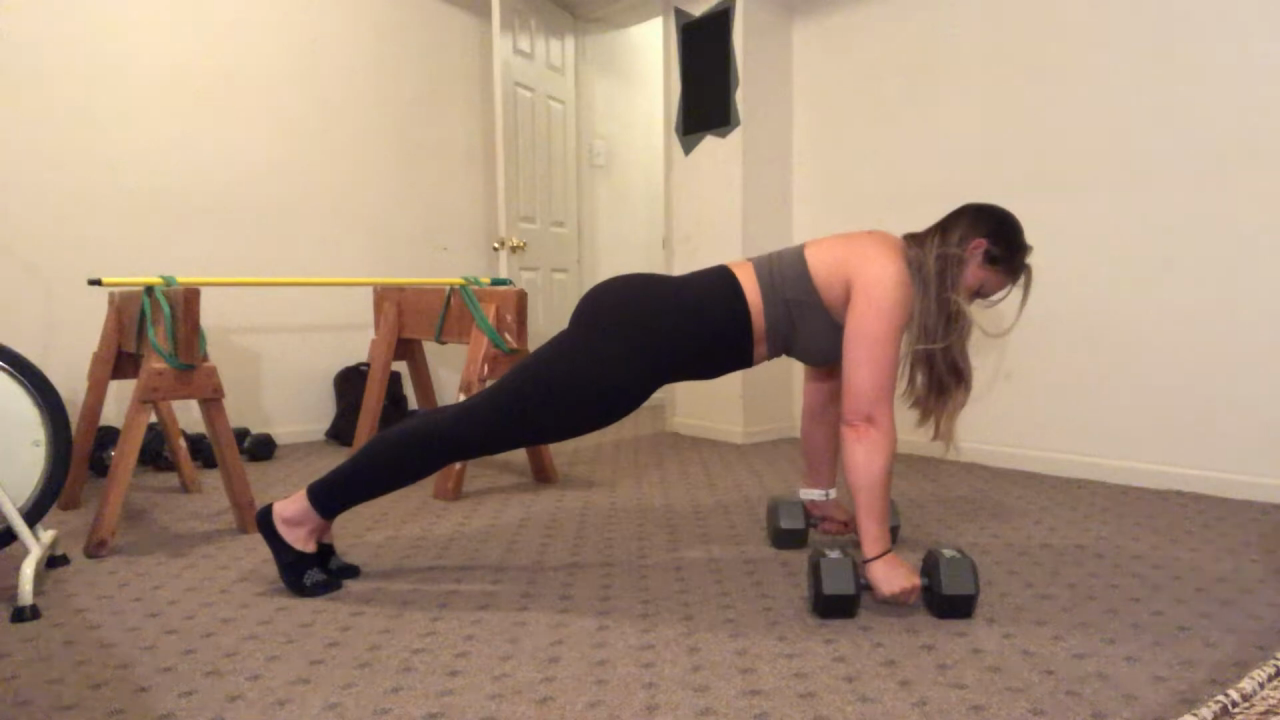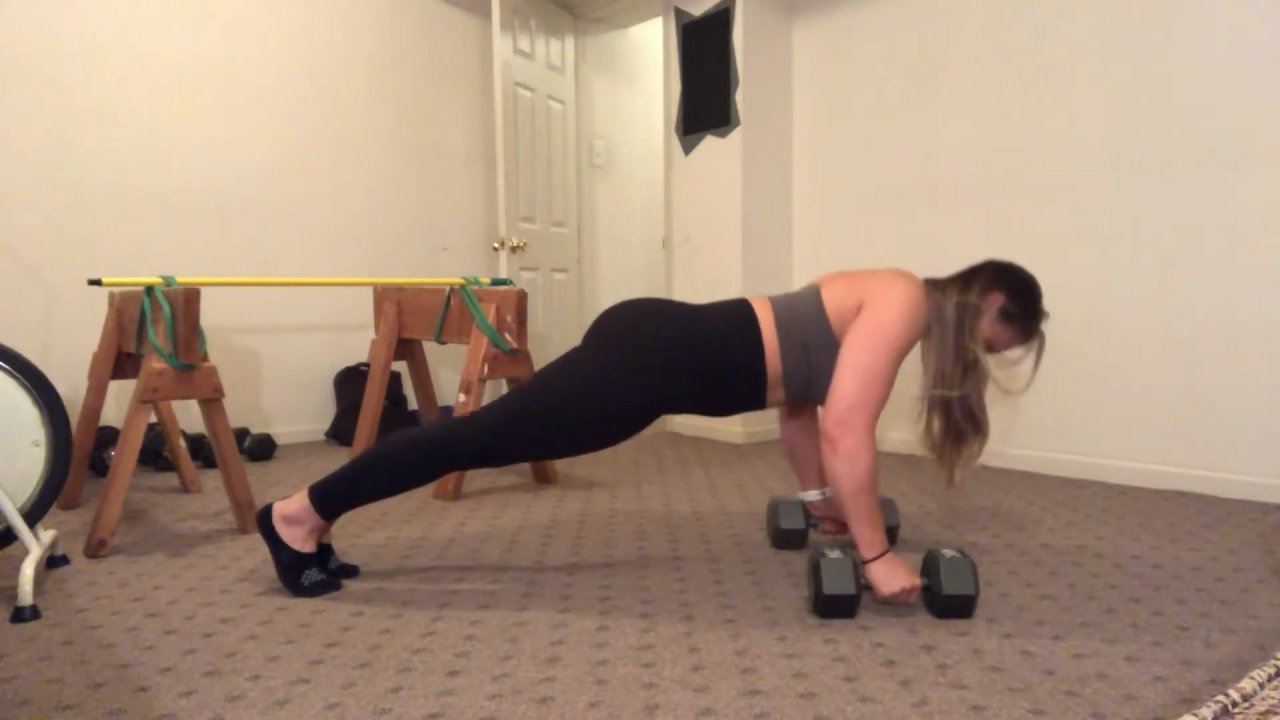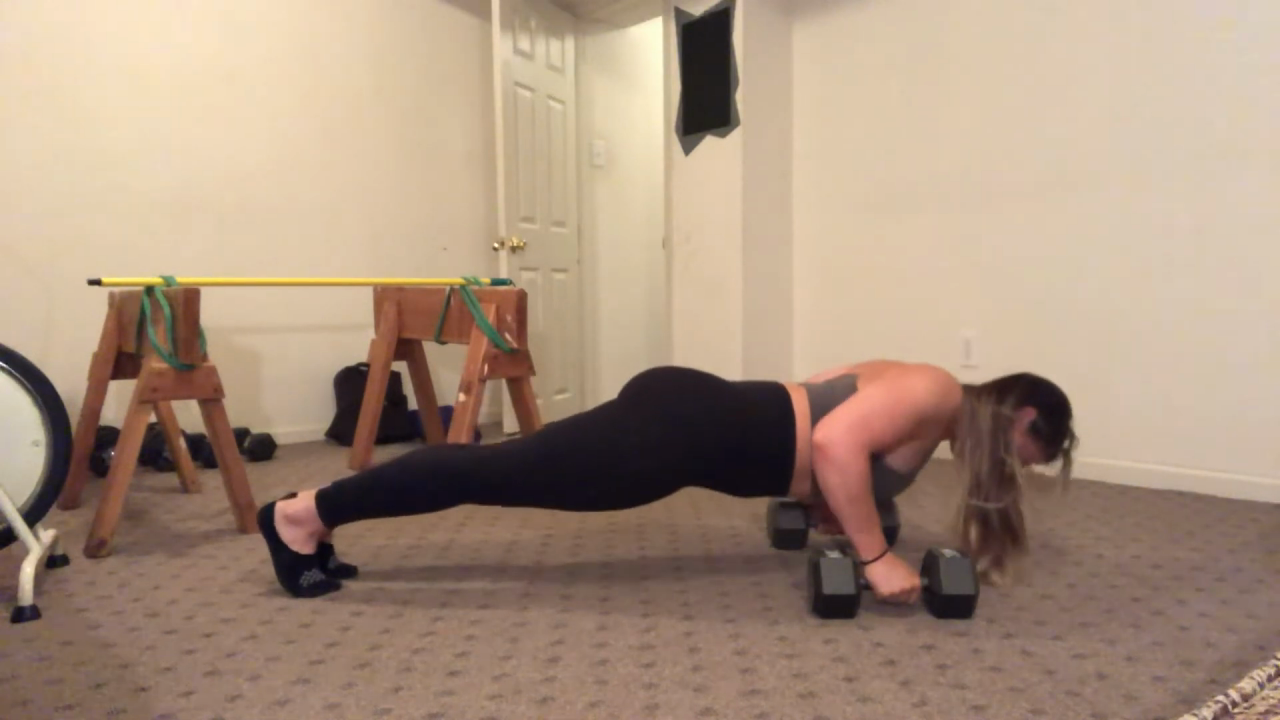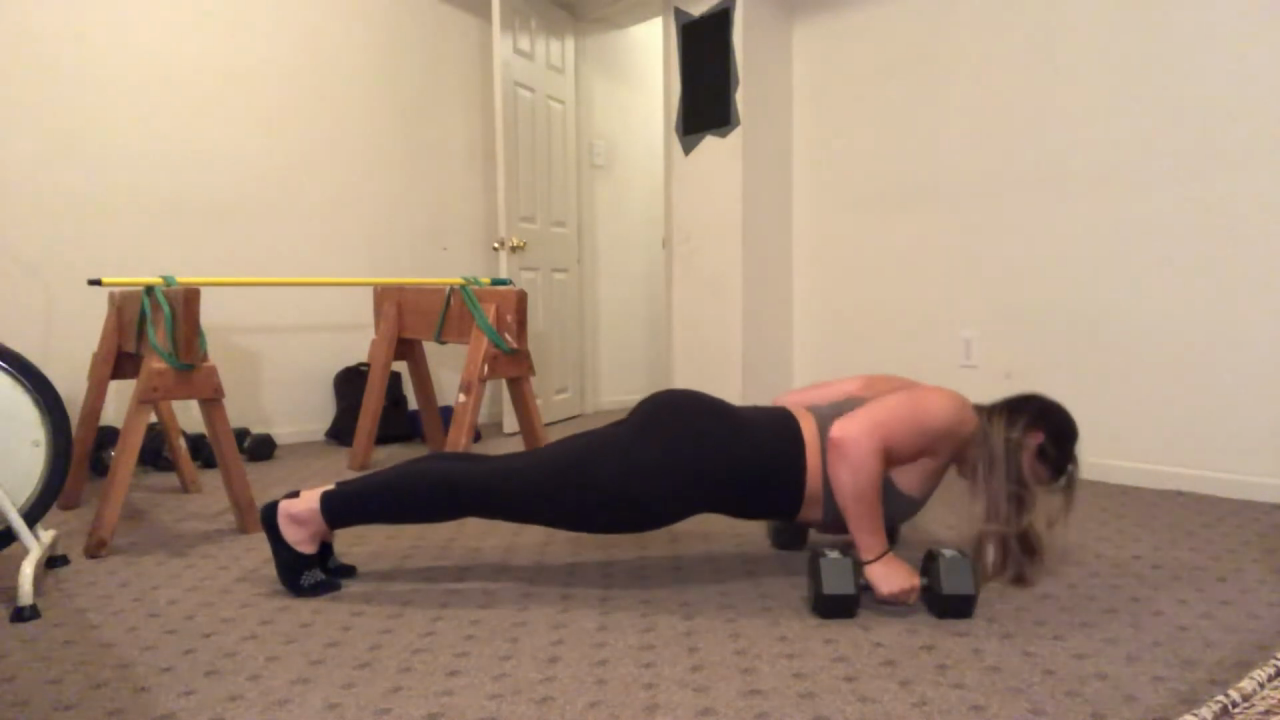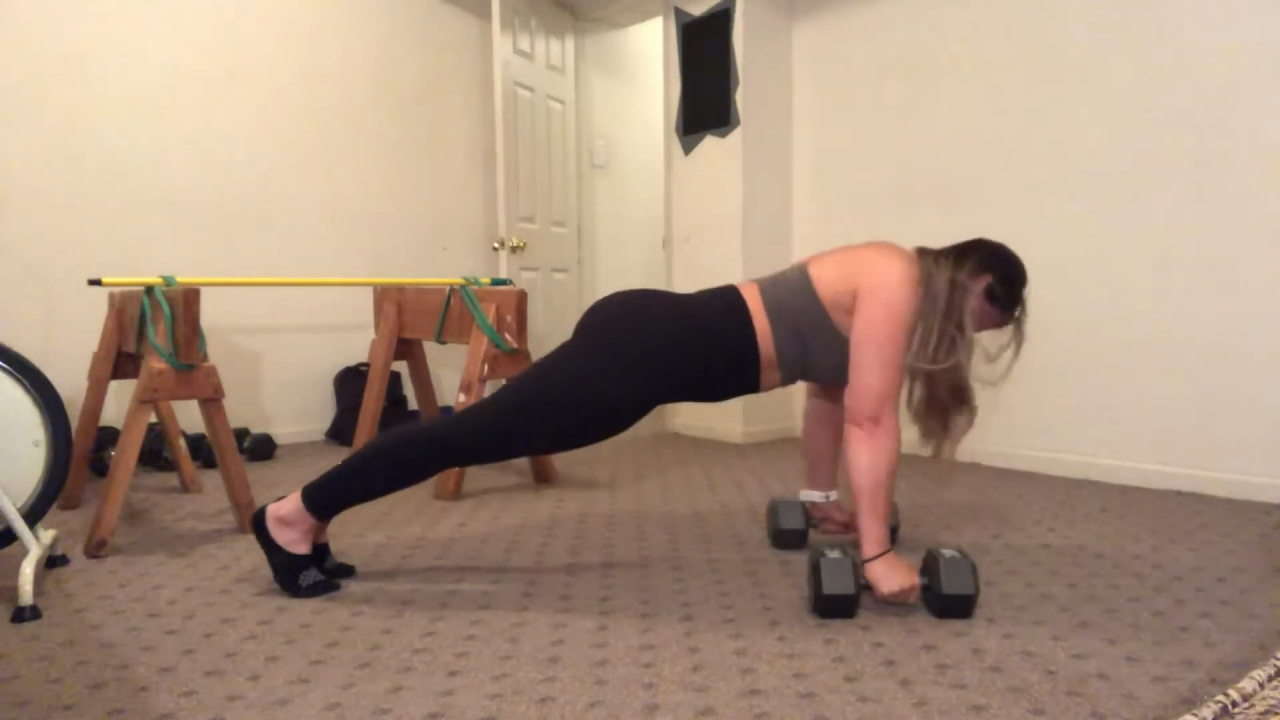
dt=1s
person 1, frame 1
left shoulder: (876, 268)
right shoulder: (891, 274)
left elbow: (824, 385)
right elbow: (865, 419)
left wrist: (820, 497)
right wrist: (878, 555)
left hip: (655, 325)
right hip: (644, 332)
left knee: (484, 425)
right knee: (480, 426)
left ankle: (315, 514)
right ankle: (299, 515)
person 1, frame 2
left shoulder: (884, 304)
right shoulder: (906, 302)
left elbow: (798, 402)
right elbow: (846, 429)
left wrist: (820, 498)
right wrist: (876, 555)
left hip: (664, 351)
right hip: (656, 358)
left knee: (490, 440)
right knee: (484, 437)
left ankle: (314, 514)
right ankle: (299, 513)
person 1, frame 3
left shoulder: (912, 389)
right shoulder: (939, 396)
right elbow: (836, 444)
left wrist: (830, 510)
right wrist: (876, 557)
left hip: (692, 416)
right hip: (687, 430)
left knee: (500, 468)
right knee: (495, 472)
left ankle: (319, 507)
right ankle: (303, 513)
person 1, frame 4
left shoulder: (916, 400)
right shoulder: (952, 417)
right elbow: (850, 440)
left wrist: (826, 512)
right wrist: (876, 557)
left hip: (699, 436)
right hip: (695, 459)
left knee: (504, 477)
right knee: (500, 489)
left ankle: (325, 502)
right ankle: (307, 512)
person 1, frame 5
left shoulder: (881, 279)
right shoulder: (898, 280)
left elbow: (829, 392)
right elbow: (869, 421)
left wrist: (820, 499)
right wrist: (877, 554)
left hip: (659, 342)
right hip: (648, 347)
left knee: (483, 434)
right knee: (477, 434)
left ankle: (309, 517)
right ankle: (294, 516)
